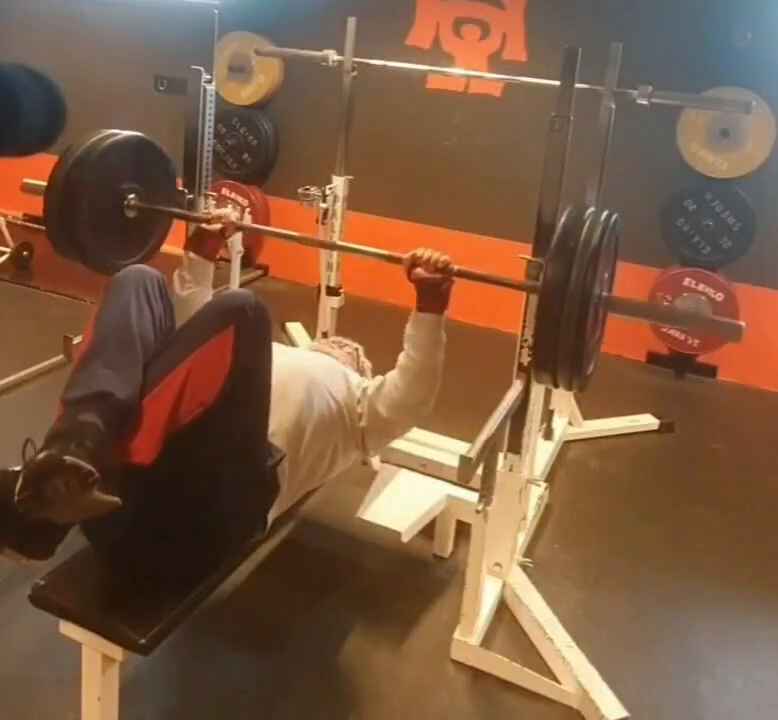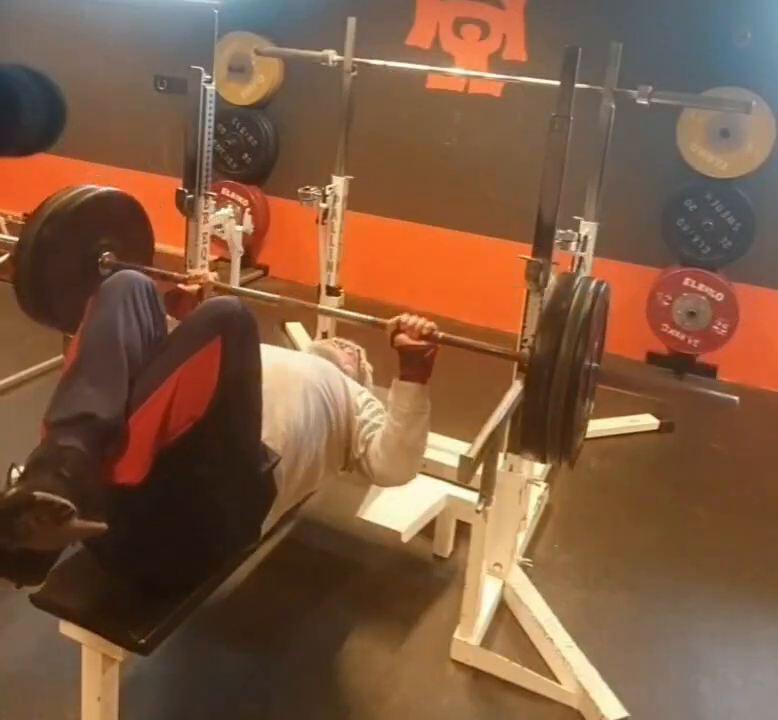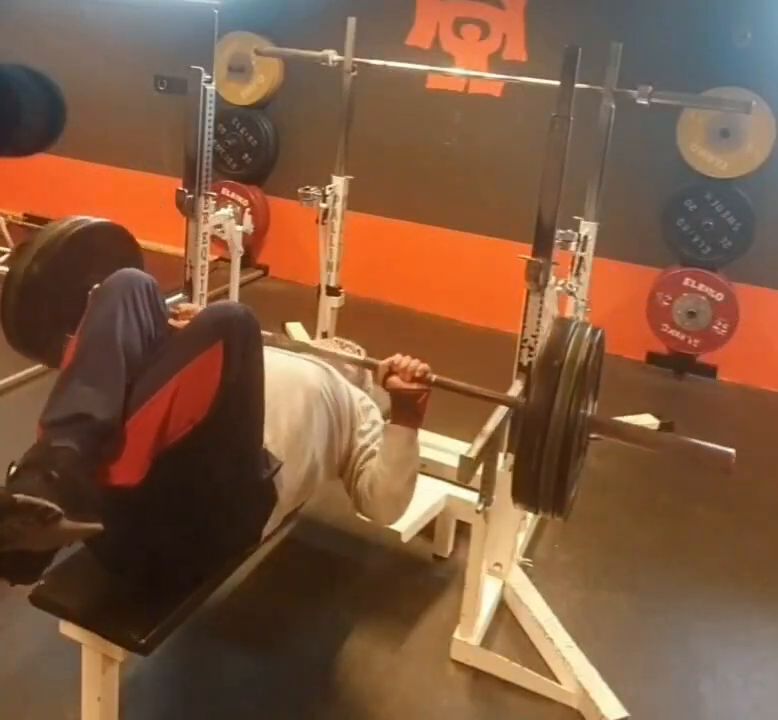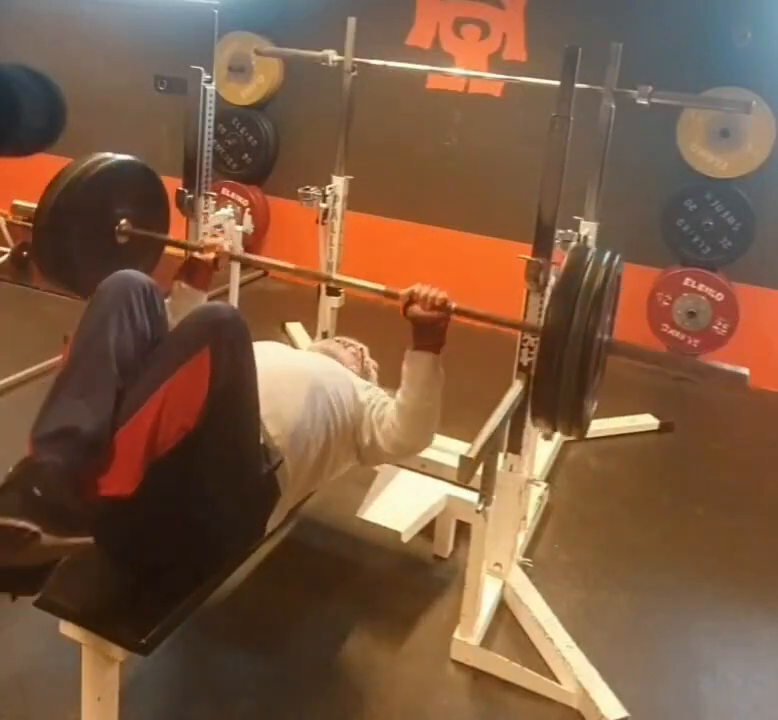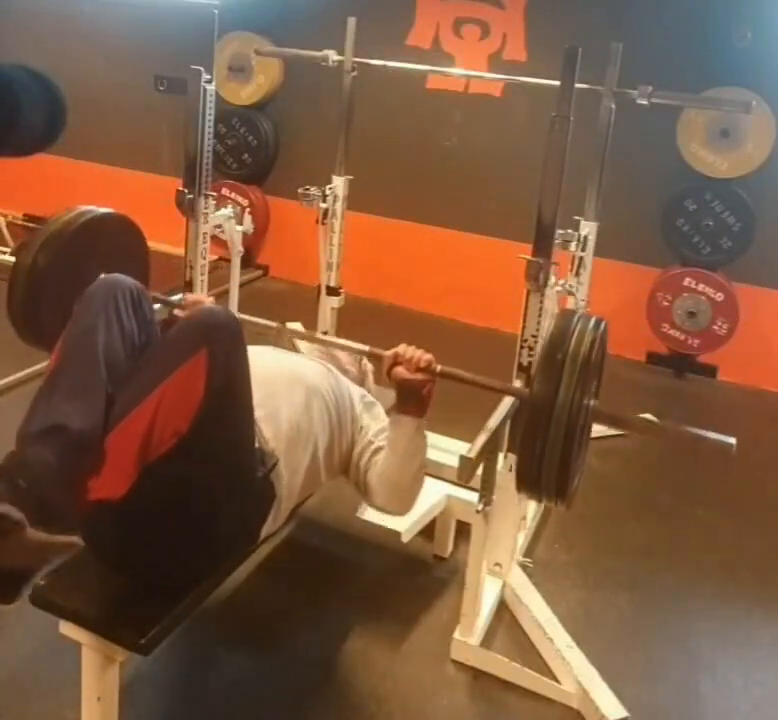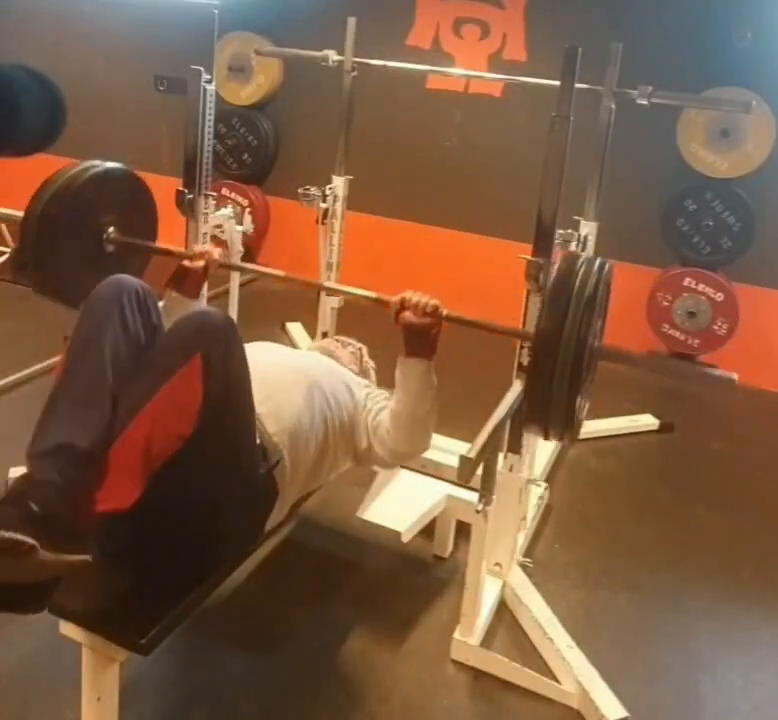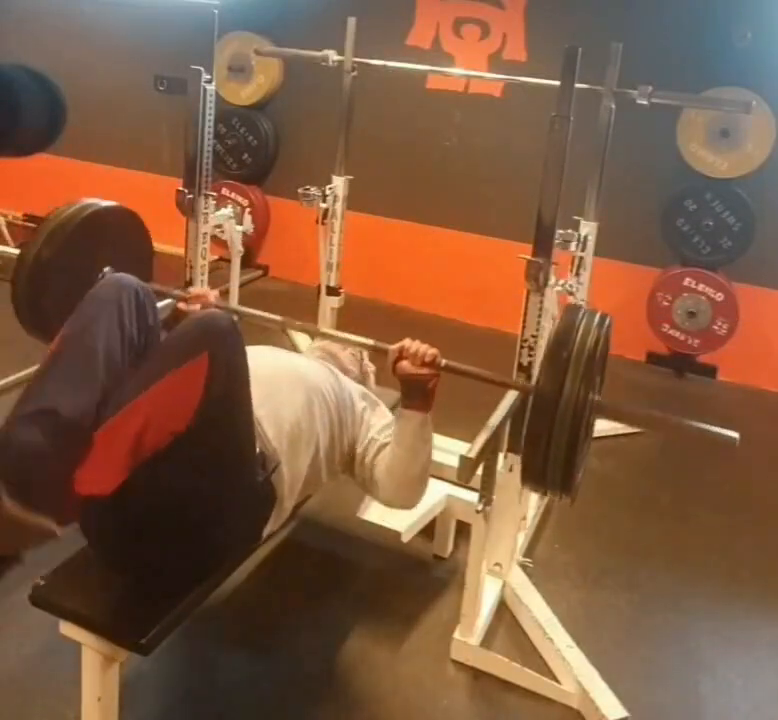
dt=0.7s
person 1, frame 1
left shoulder: (355, 397)
right shoulder: (278, 359)
left elbow: (409, 399)
right elbow: (189, 335)
left wrist: (429, 306)
right wrist: (201, 252)
left hip: (208, 508)
left knee: (238, 311)
right knee: (137, 282)
right ankle: (73, 457)
person 1, frame 2
left shoulder: (352, 401)
right shoulder: (276, 361)
left elbow: (394, 464)
right elbow: (173, 371)
left wrist: (413, 372)
right wrist: (179, 316)
left hip: (208, 506)
left knee: (225, 318)
right knee: (127, 288)
right ankle: (59, 485)
person 1, frame 3
left shoulder: (353, 408)
right shoulder: (269, 364)
left elbow: (385, 503)
left wrist: (406, 415)
right wrist: (175, 343)
left hip: (210, 508)
left knee: (228, 322)
right knee: (129, 287)
left ankle: (72, 485)
right ankle: (52, 483)
person 1, frame 4
left shoulder: (358, 400)
right shoulder: (273, 357)
left elbow: (408, 433)
right elbow: (182, 347)
left wrist: (426, 343)
right wrist: (193, 281)
left hip: (213, 502)
right hip: (145, 464)
left knee: (220, 322)
right knee: (128, 289)
left ankle: (60, 505)
right ankle: (49, 492)
person 1, frame 5
left shoulder: (355, 409)
right shoulder: (267, 362)
left elbow: (395, 493)
right elbow: (168, 381)
left wrist: (411, 405)
right wrist: (177, 334)
left hip: (207, 510)
left knee: (212, 326)
right knee: (116, 293)
left ankle: (45, 503)
person 1, frame 6
left shoulder: (356, 400)
right shoulder: (273, 356)
left elbow: (403, 441)
right elbow: (175, 355)
left wrist: (418, 350)
right wrist: (184, 288)
left hip: (214, 499)
right hip: (139, 469)
left knee: (209, 329)
right knee: (123, 295)
left ankle: (53, 527)
right ankle: (46, 510)
person 1, frame 7
left shoulder: (355, 407)
right shoulder: (277, 363)
left elbow: (401, 487)
right elbow: (166, 373)
left wrist: (417, 400)
right wrist: (182, 325)
left hip: (203, 516)
left knee: (215, 332)
right knee: (121, 293)
